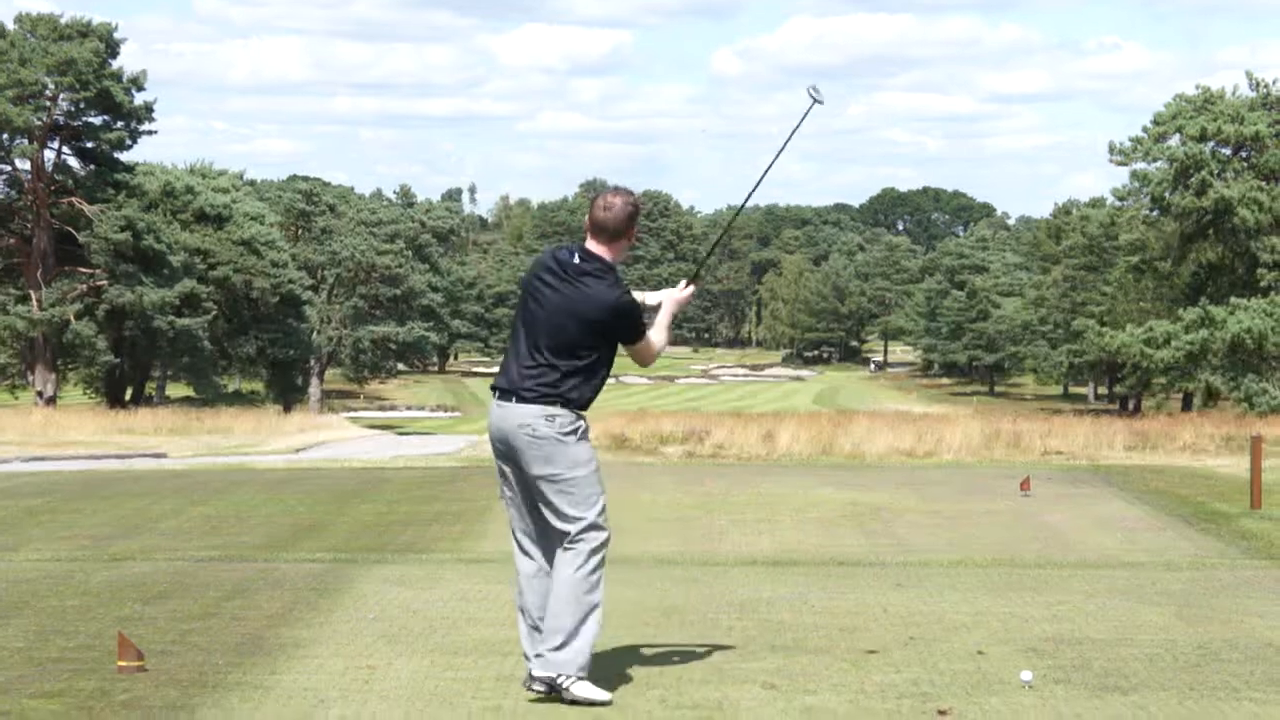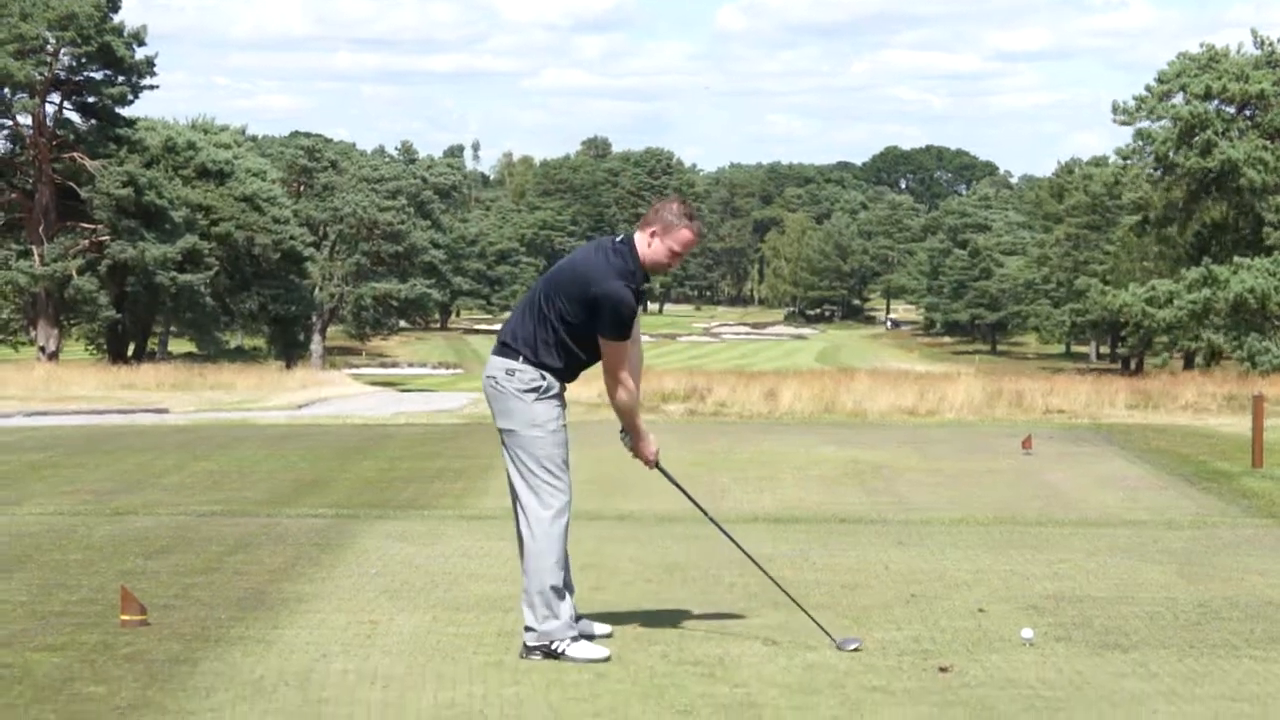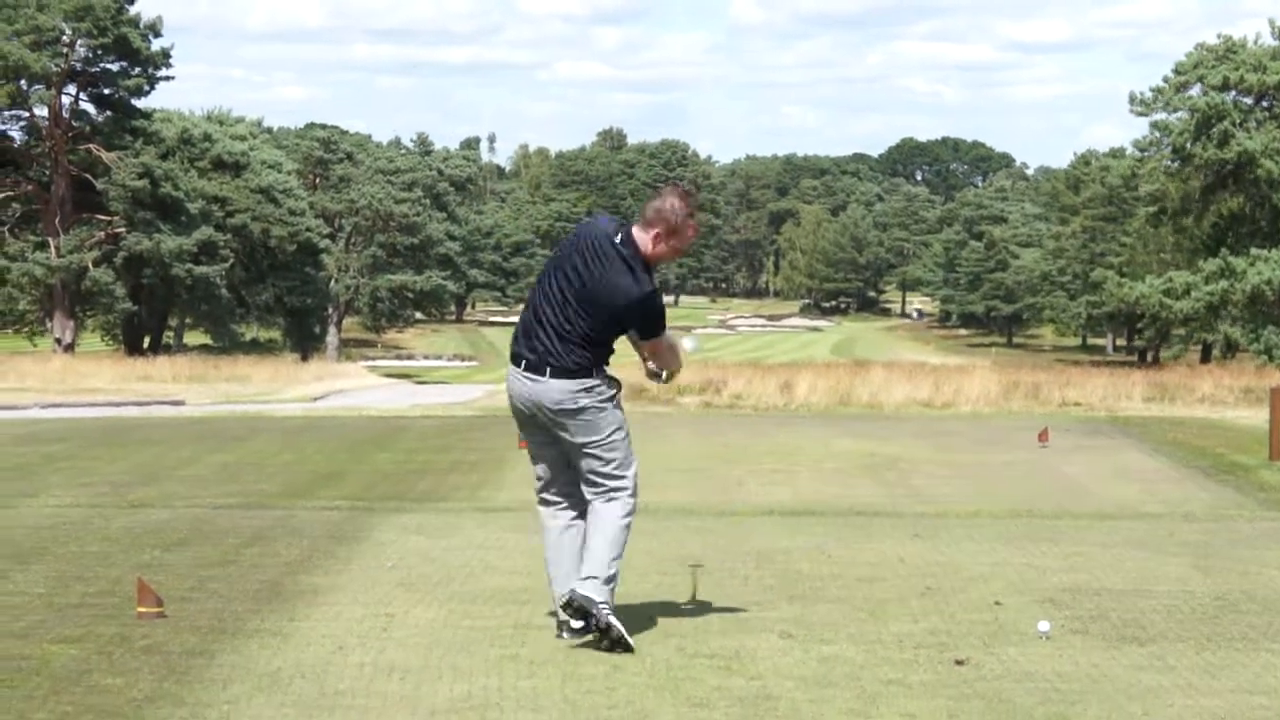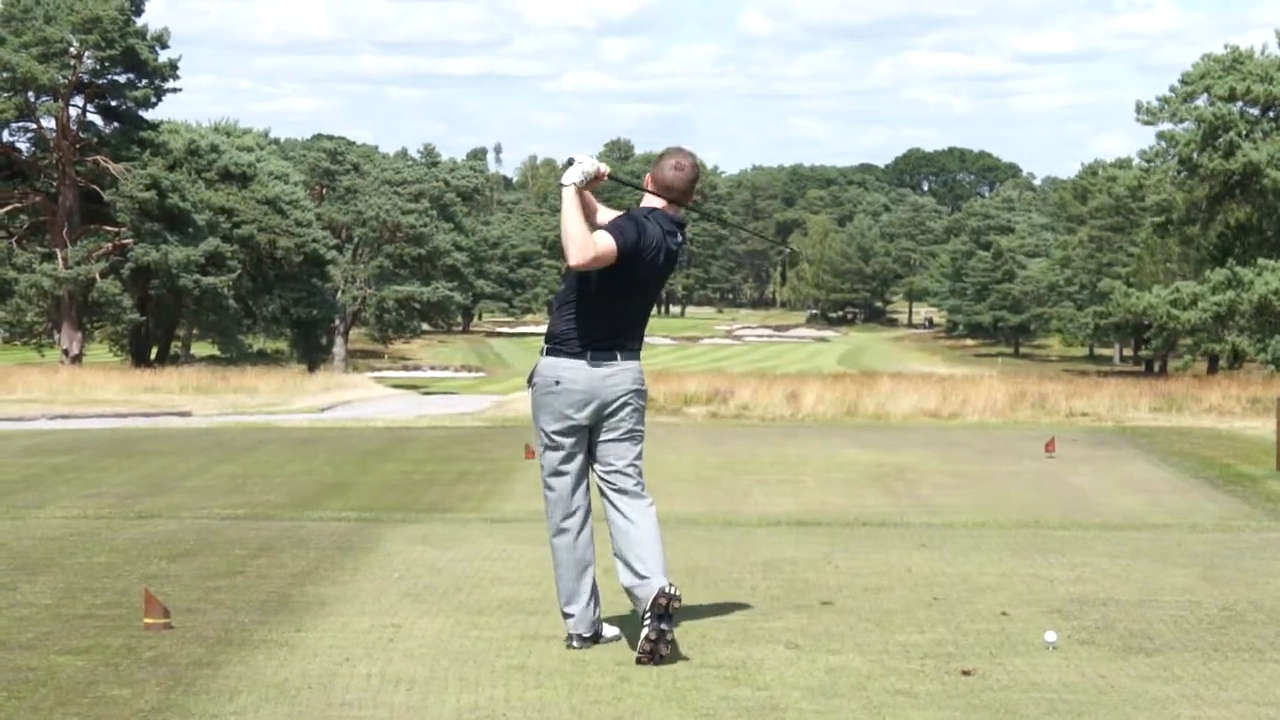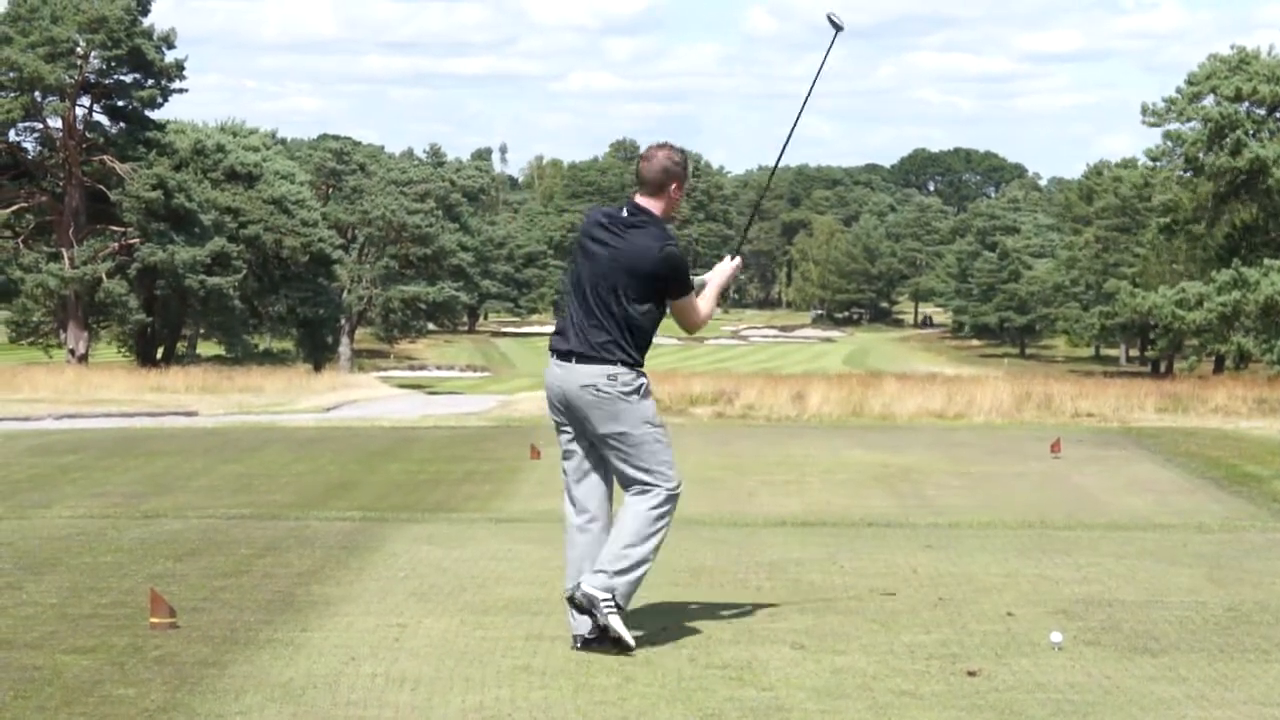
dt=1s
person 1, frame 1
left shoulder: (549, 262)
right shoulder: (612, 300)
right elbow: (646, 355)
left wrist: (647, 298)
right wrist: (670, 307)
left hip: (505, 412)
right hip: (551, 423)
left knee: (533, 545)
right knee: (583, 537)
left ankle: (541, 660)
right ankle: (559, 666)
person 1, frame 2
left shoulder: (620, 258)
right shoulder: (613, 285)
left elbow: (631, 348)
right elbow: (616, 377)
left wrist: (635, 421)
right wrist: (639, 434)
left hip: (532, 377)
right hip: (524, 379)
left knee: (545, 501)
right knee: (546, 503)
left ankle: (557, 612)
right ankle: (546, 633)
person 1, frame 3
left shoulder: (595, 229)
right shoulder: (638, 292)
right elbow: (660, 356)
left wrist: (650, 356)
right wrist: (664, 365)
left hip: (526, 381)
right hip: (576, 390)
left knee: (558, 498)
right knee: (613, 493)
left ankle: (573, 608)
right ankle: (591, 595)
person 1, frame 4
left shoulder: (636, 227)
right shoulder: (667, 236)
left elbow: (579, 256)
right elbow: (597, 216)
left wrist: (572, 185)
right wrist: (581, 189)
left hip: (565, 374)
right hip: (622, 375)
left knee: (566, 503)
right knee: (627, 491)
left ankle: (581, 623)
right ankle: (654, 593)
person 1, frame 5
left shoulder: (594, 222)
right shoulder: (663, 251)
right elbow: (692, 322)
left wrist: (698, 280)
right wrist: (720, 279)
left hip: (562, 373)
right hip: (609, 380)
left knee: (584, 500)
right knee: (656, 485)
left ankle: (586, 621)
right ankle: (600, 585)
